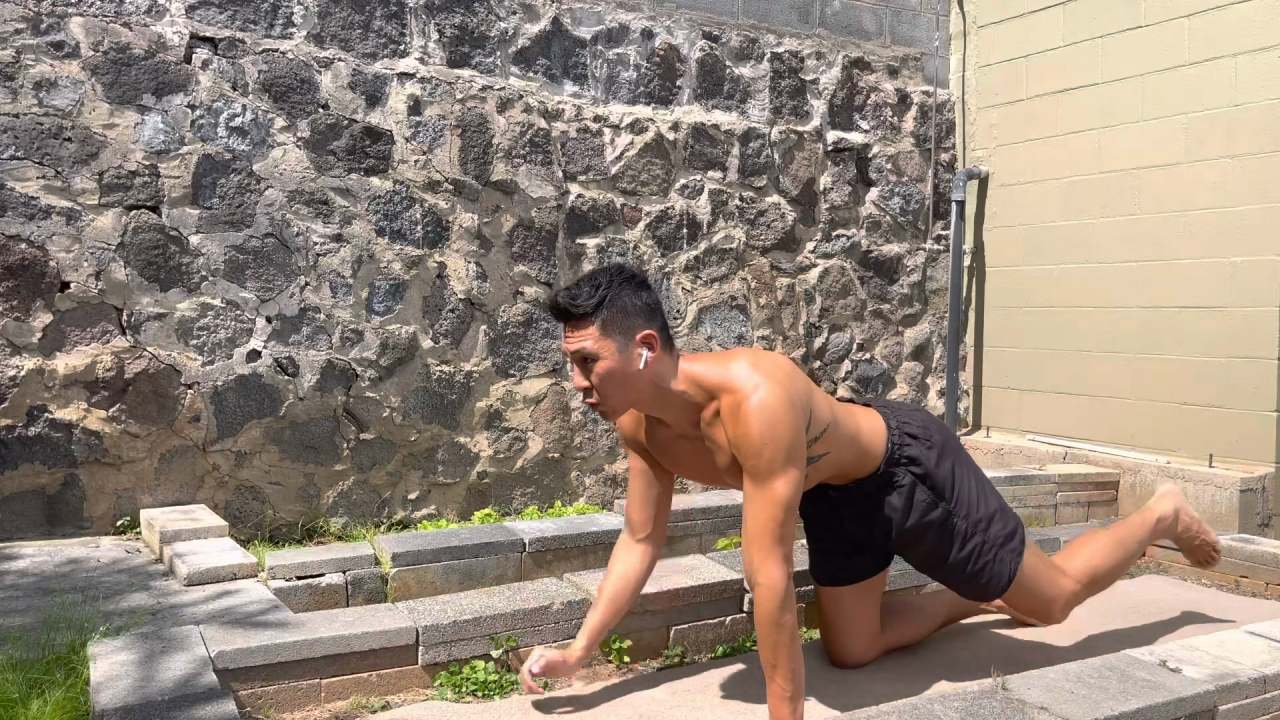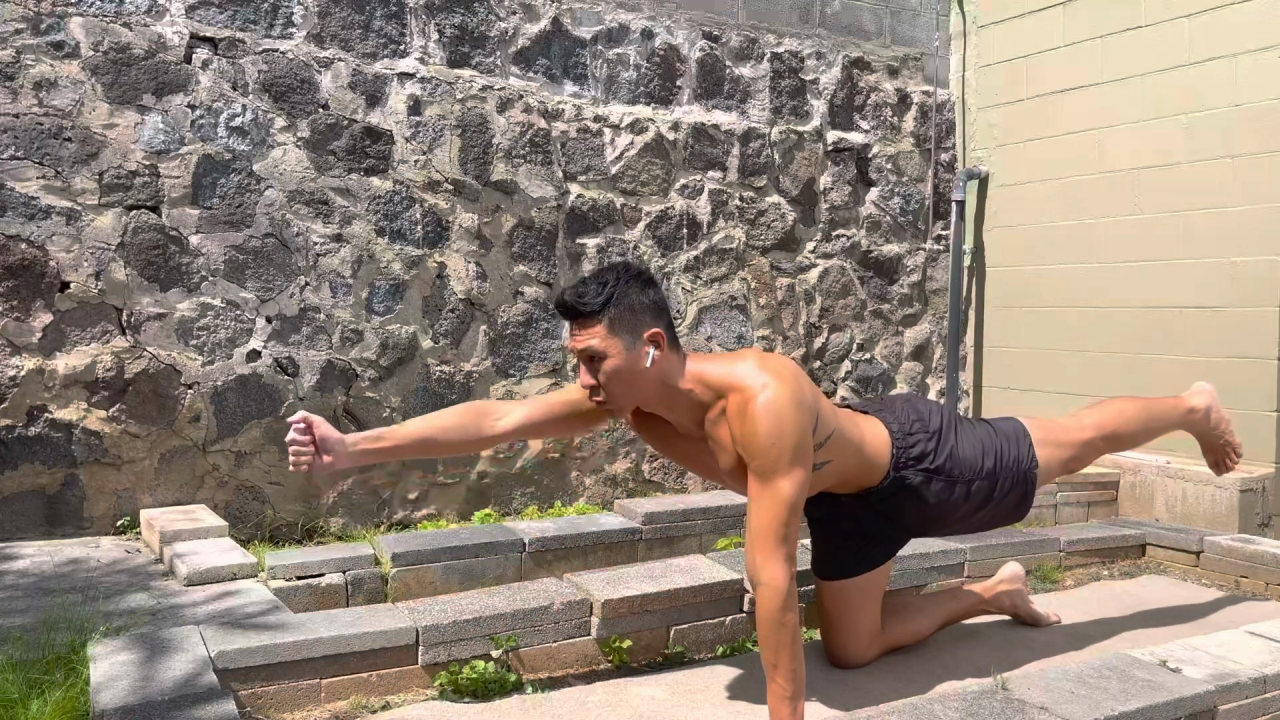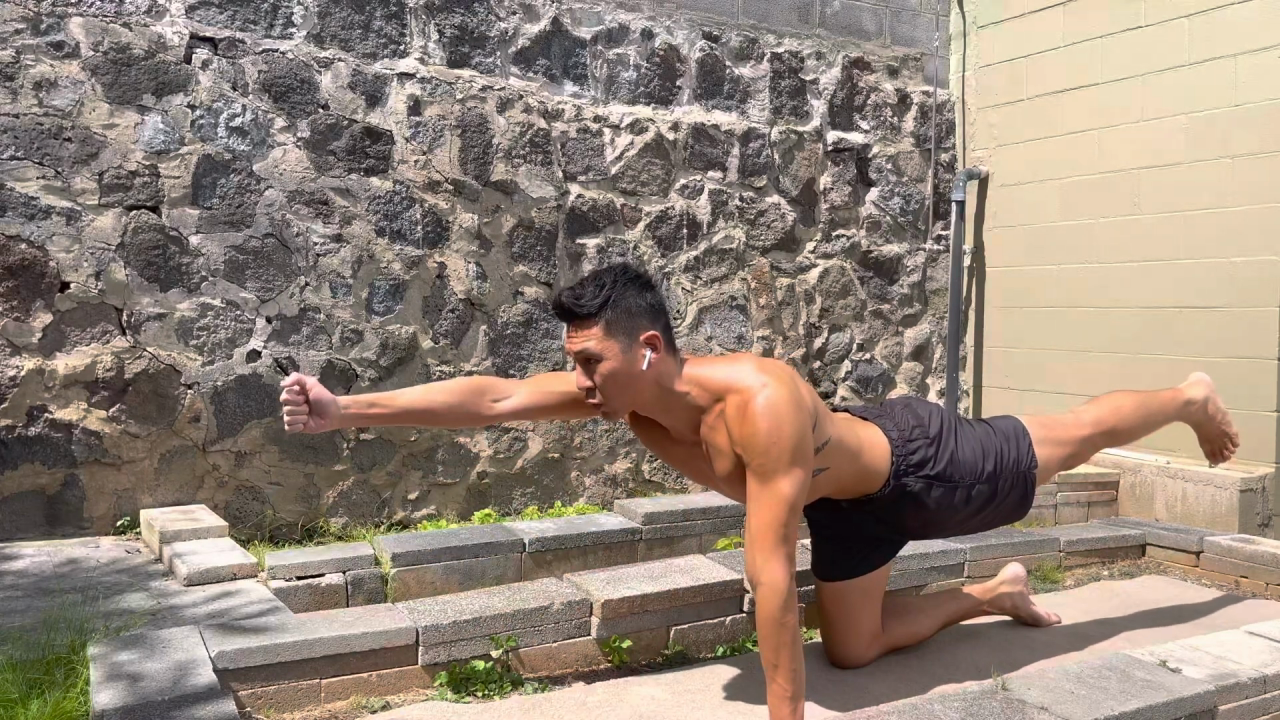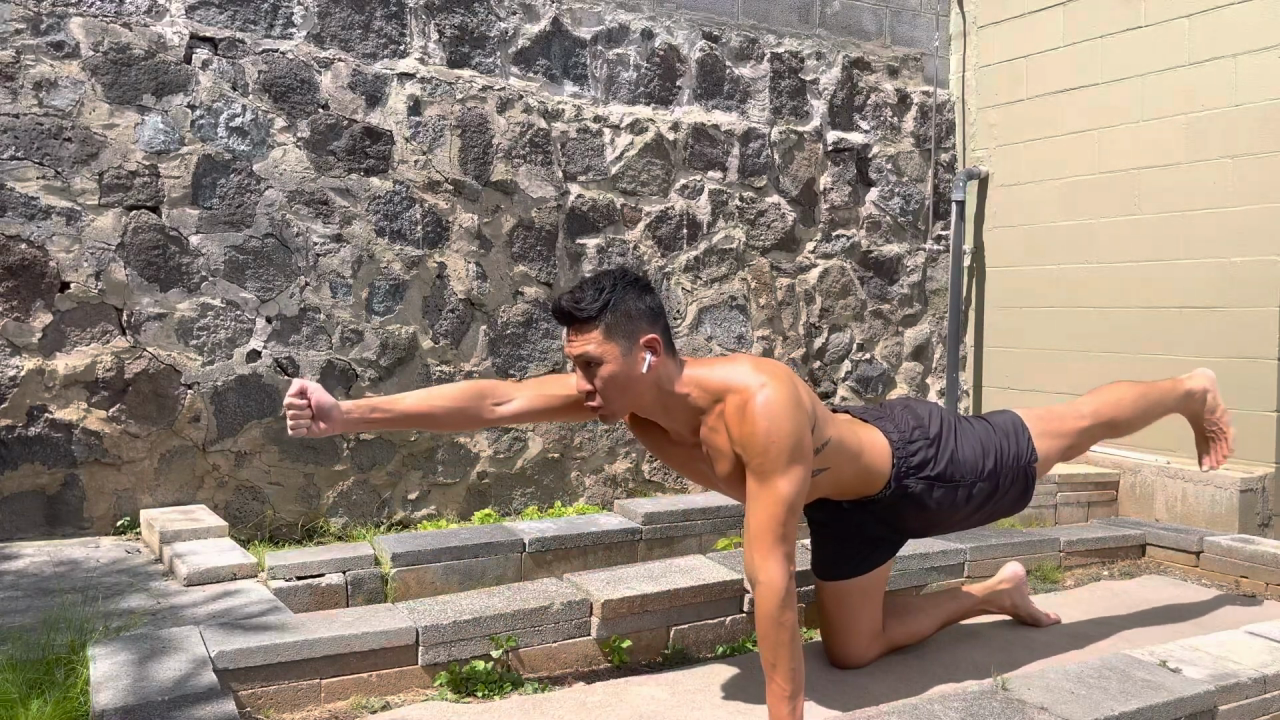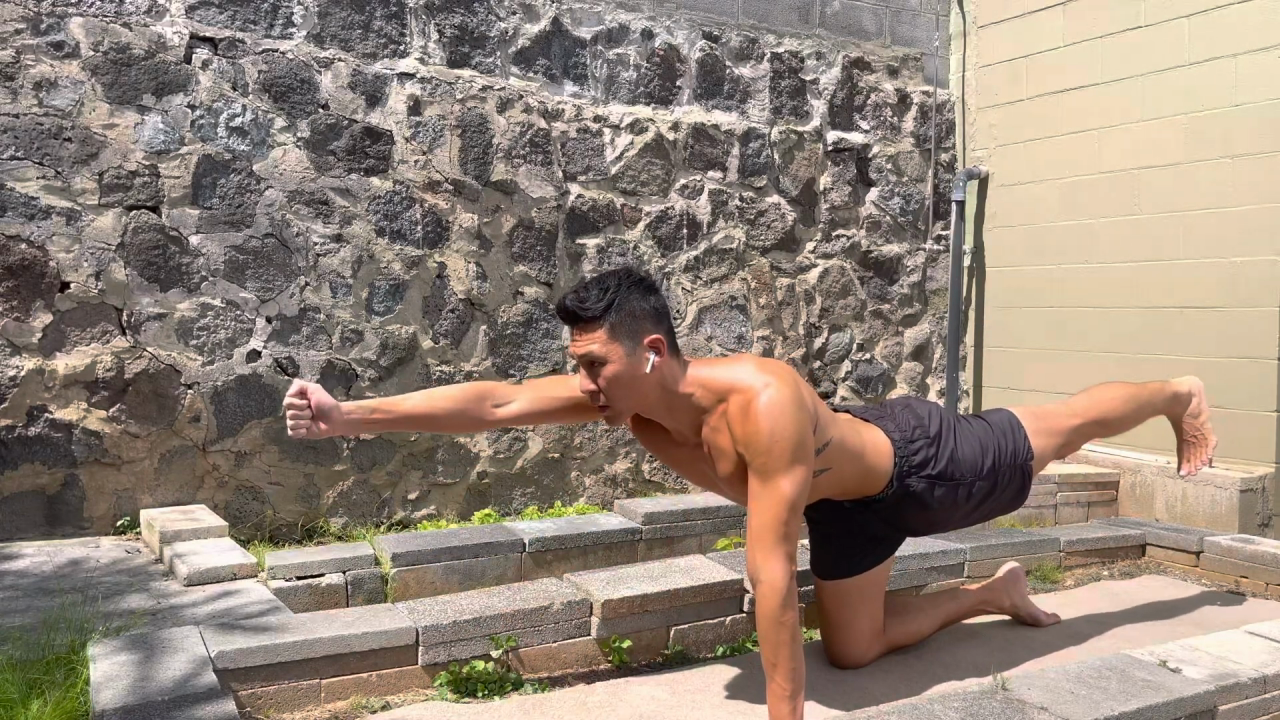
dt=1s
person 1, frame 1
left shoulder: (756, 401)
right shoulder: (639, 424)
left elbow: (768, 575)
right elbow: (640, 539)
right wrist: (578, 650)
left hip: (909, 463)
right hip: (836, 489)
left knee: (1054, 597)
right knee: (852, 650)
left ankle: (1167, 512)
right ankle: (992, 593)
person 1, frame 2
left shoulder: (761, 398)
right shoulder: (624, 397)
left elbow: (769, 572)
right elbow: (494, 419)
right wrist: (353, 447)
left hip: (915, 462)
right hip: (847, 490)
left knee: (1062, 448)
left ankle: (1191, 409)
right ankle: (995, 593)
person 1, frame 3
left shoulder: (760, 401)
right shoulder: (620, 391)
left elbow: (770, 572)
right elbow: (495, 397)
right wrist: (347, 410)
left hip: (914, 464)
right hip: (847, 490)
left knee: (1063, 441)
left ankle: (1188, 399)
right ankle: (996, 594)
person 1, frame 4
left shoulder: (759, 402)
right shoulder: (620, 393)
left elbow: (769, 572)
right elbow: (494, 400)
right wrist: (346, 413)
left hip: (914, 463)
right hip: (846, 490)
left knee: (1066, 430)
left ankle: (1187, 390)
right ankle: (996, 592)
person 1, frame 5
left shoulder: (762, 403)
right shoulder: (620, 393)
left elbow: (772, 574)
right elbow: (496, 401)
right wrist: (347, 415)
left hip: (916, 462)
right hip: (848, 490)
left knee: (1058, 431)
left ankle: (1175, 395)
right ankle: (995, 591)
